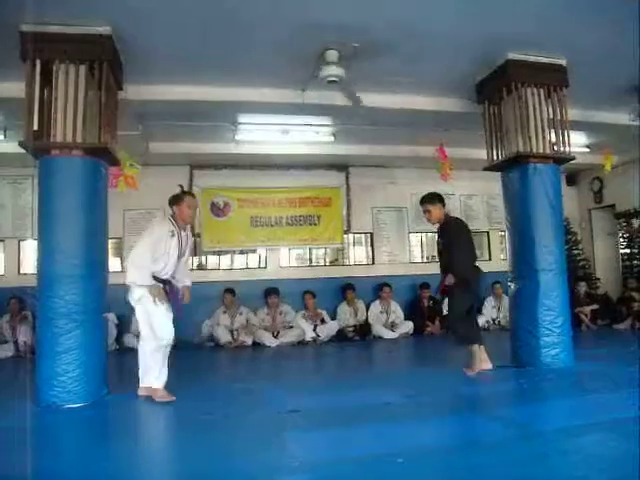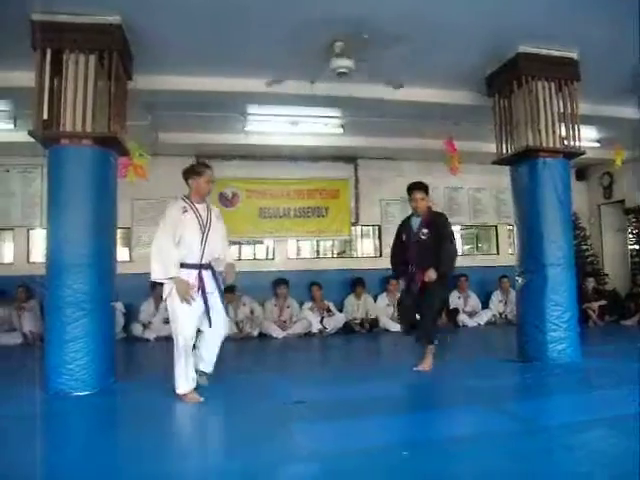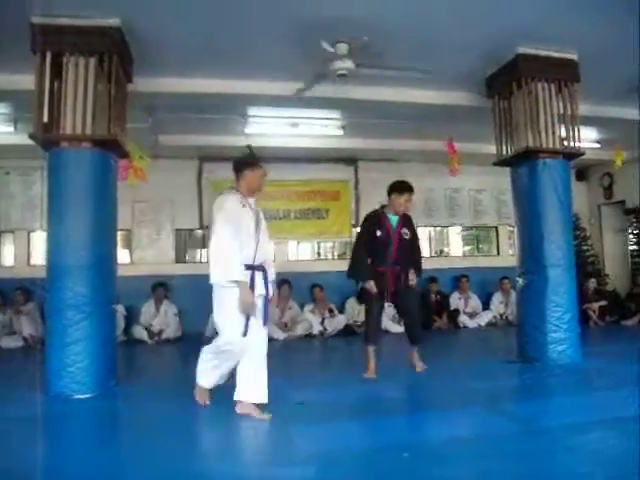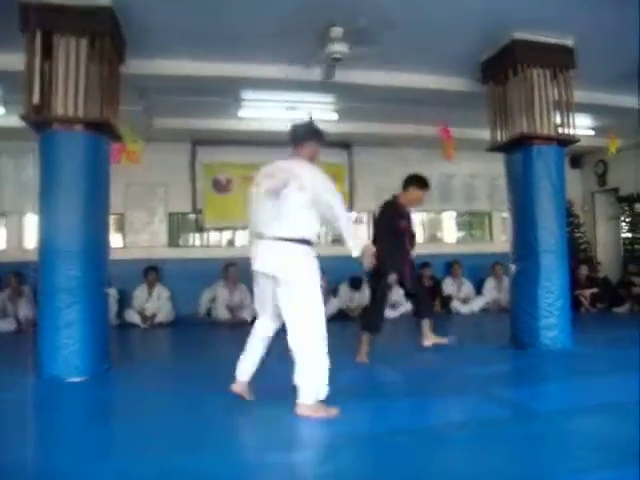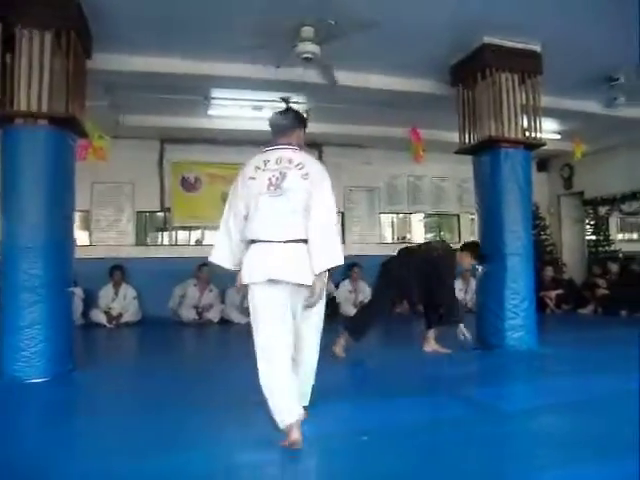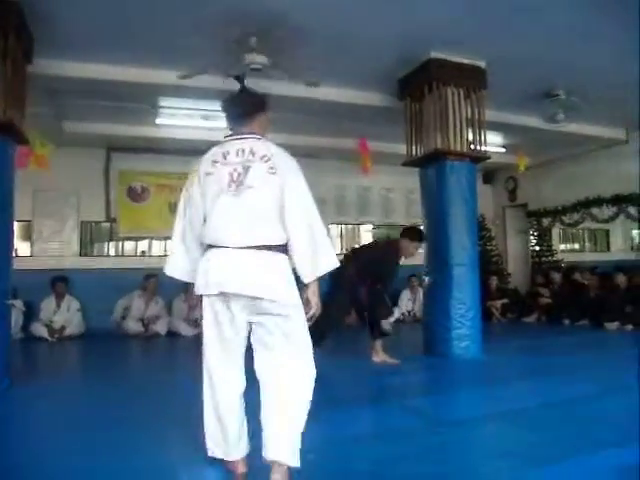
dt=0.5s
person 1, frame 1
left shoulder: (186, 234)
right shoulder: (161, 228)
right elbow: (138, 256)
left wrist: (184, 284)
right wrist: (150, 286)
left hip: (162, 288)
right hip: (146, 288)
left knee: (154, 336)
right knee: (162, 335)
left ankle: (147, 384)
right ankle: (156, 385)
person 1, frame 2
left shoulder: (213, 211)
right shoulder: (176, 210)
left elbow: (221, 242)
right elbow: (163, 246)
left wrist: (228, 263)
right wrist: (176, 280)
left hip: (208, 276)
right hip: (184, 277)
left knee: (219, 325)
right knee: (185, 333)
left ankle: (198, 367)
right ankle: (185, 386)
person 1, frame 3
left shoulder: (253, 207)
right shoulder: (227, 204)
right elbow: (223, 246)
left wrist: (269, 279)
right wrist: (241, 285)
left hip: (255, 280)
right hip: (234, 281)
left knee: (256, 341)
right knee: (234, 340)
left ankle: (246, 400)
right ankle: (204, 381)
person 1, frame 4
left shoulder: (265, 173)
right shoulder: (314, 176)
right elbow: (339, 214)
right wrist: (361, 249)
left hip: (266, 253)
right hip: (296, 256)
left knee: (266, 320)
right knee: (309, 328)
left ankle: (243, 379)
right ankle: (309, 400)
person 1, frame 5
left shoulder: (250, 169)
right shoulder: (312, 168)
left elbow: (234, 220)
right elbow: (323, 222)
left wrist: (236, 266)
right wrist: (321, 272)
left hip: (260, 260)
right hip: (301, 259)
left knee: (272, 346)
right knee: (305, 340)
left ankle: (291, 421)
right ankle: (295, 408)
person 1, frame 6
left shoulder: (207, 163)
right shoulder: (279, 160)
left elbow: (190, 226)
right elbow: (303, 221)
left wrist: (194, 279)
right wrist: (312, 281)
left hip: (219, 269)
right hip: (269, 270)
left knee: (223, 369)
right knee: (290, 366)
person 2, frame 1
left shoulder: (454, 226)
right shoulder: (444, 228)
left elbow: (463, 253)
left wrist: (453, 275)
right wrist: (449, 277)
left hip: (464, 278)
right hip: (458, 279)
left knee: (455, 317)
right knee: (466, 317)
left ankle: (477, 357)
right ankle: (482, 359)
person 2, frame 2
left shoulder: (439, 220)
right shoulder: (406, 225)
left elbow: (448, 248)
right elbow: (398, 252)
left wrist: (436, 270)
right wrist: (402, 274)
left hip: (434, 276)
right hip: (414, 276)
left knee: (428, 315)
right knee: (404, 311)
left ankle: (429, 357)
right ankle: (429, 340)
person 2, frame 3
left shoulder: (407, 221)
right shoulder: (372, 219)
left elbow: (414, 248)
right elbow: (360, 250)
left wrist: (413, 270)
right wrist: (365, 277)
left hip: (402, 276)
right hip: (377, 276)
left knee: (412, 314)
right knee: (373, 318)
left ankle: (414, 355)
right ankle: (371, 365)
person 2, frame 4
left shoulder: (404, 211)
right shoulder: (389, 209)
right elbow: (383, 241)
left wrist: (401, 265)
right wrist: (390, 268)
left hip: (403, 263)
right hip: (387, 265)
right knee: (378, 304)
left ankle: (427, 336)
right ankle: (363, 349)
person 2, frame 5
left shoulder: (446, 251)
right shoulder: (448, 262)
right elbow: (448, 293)
right wrist: (459, 323)
left hip: (409, 277)
right hip: (396, 276)
right knee: (376, 308)
left ankle: (430, 342)
right ankle: (340, 342)
person 2, frame 6
left shoulder: (391, 248)
right shoulder: (390, 255)
right elbow: (381, 286)
right wrist: (384, 315)
left hip: (360, 282)
right hip: (344, 281)
left knee: (377, 317)
right knee: (332, 318)
left ankle: (378, 352)
